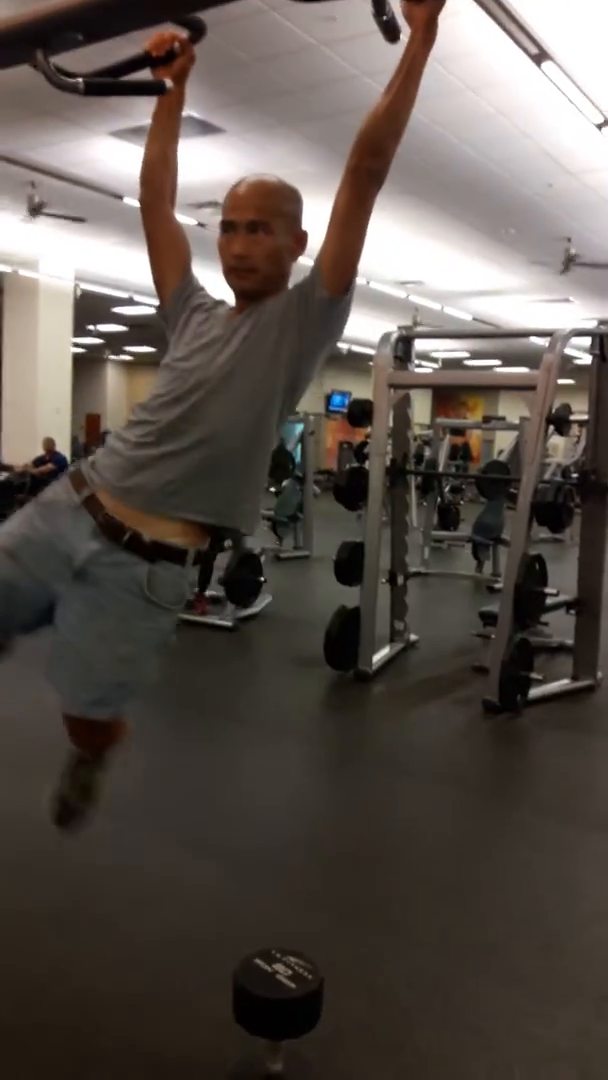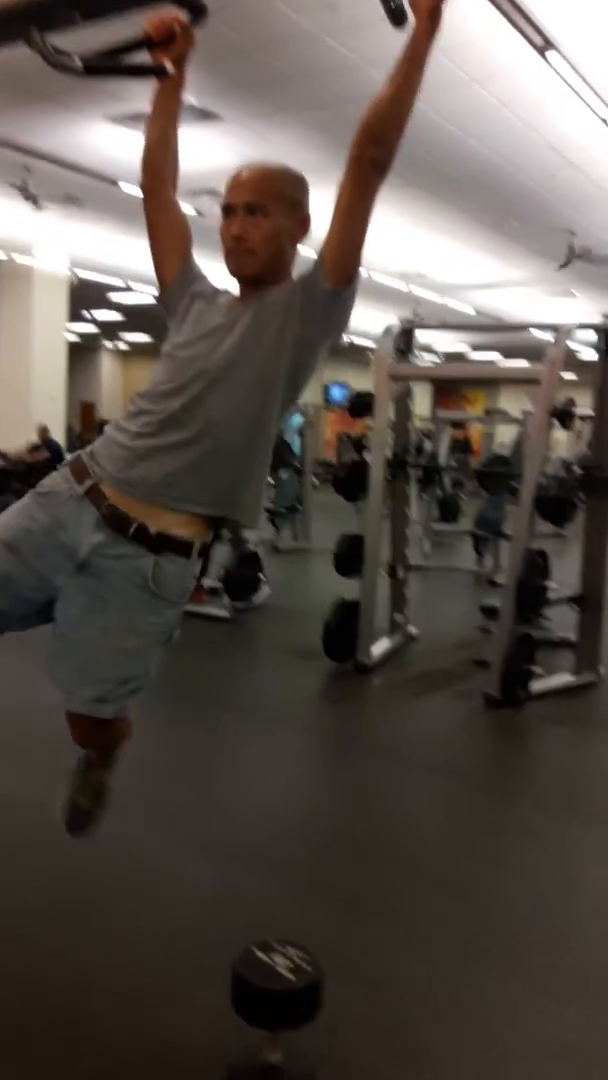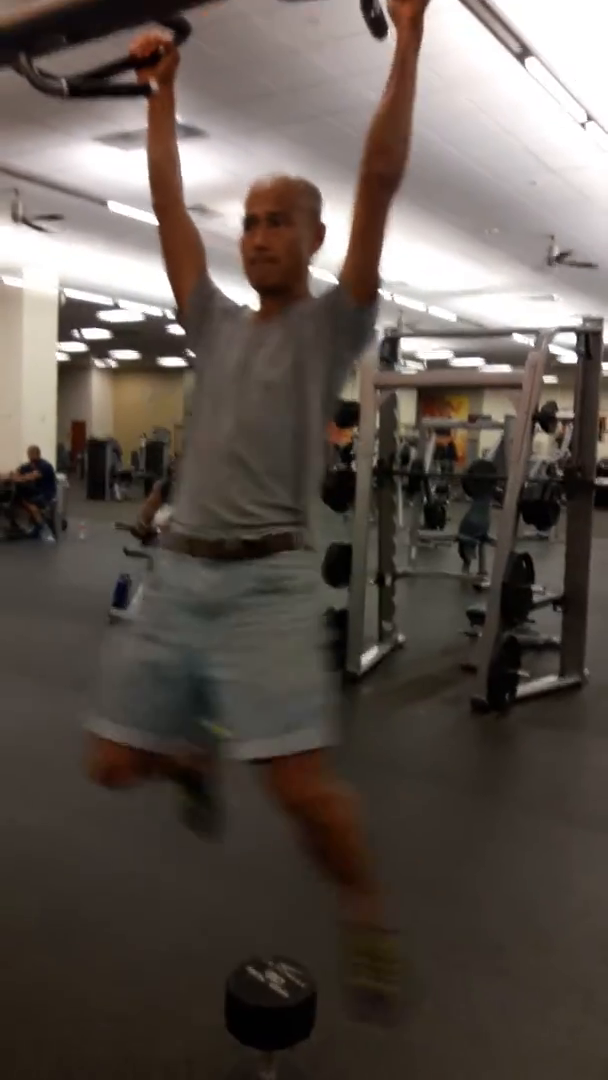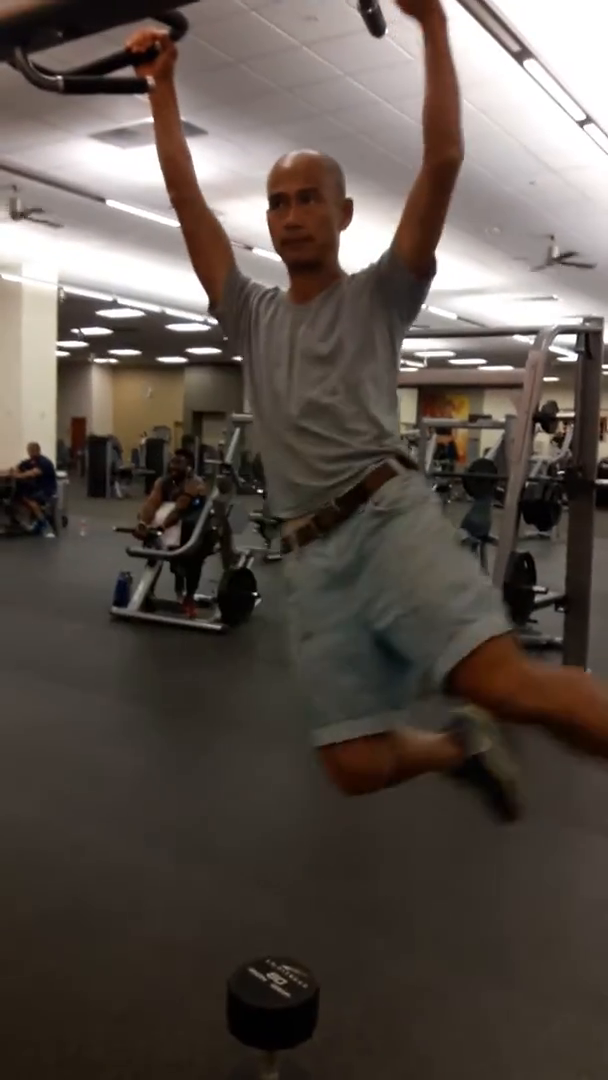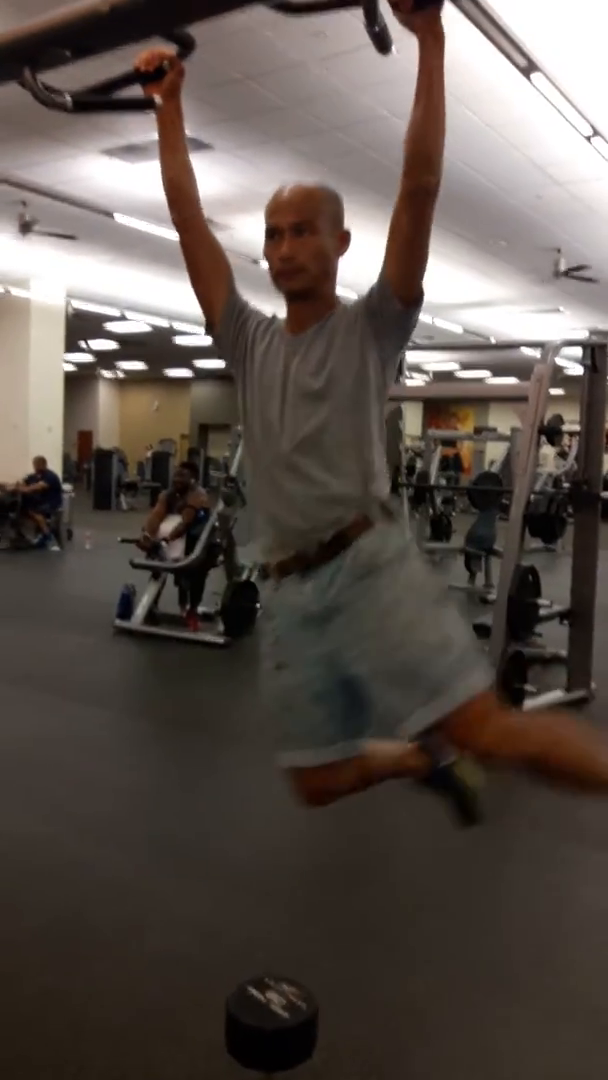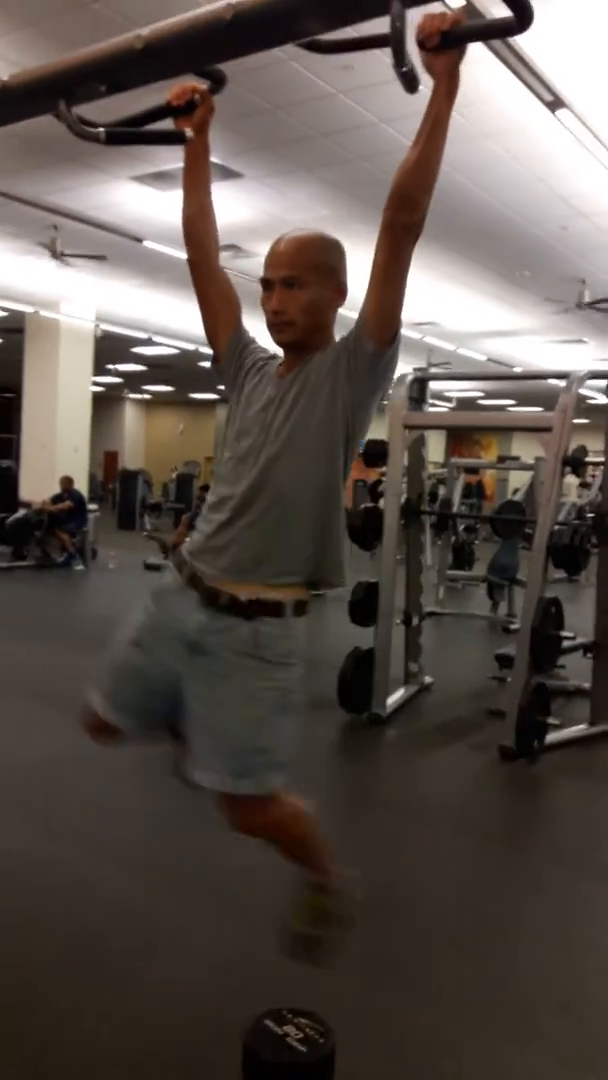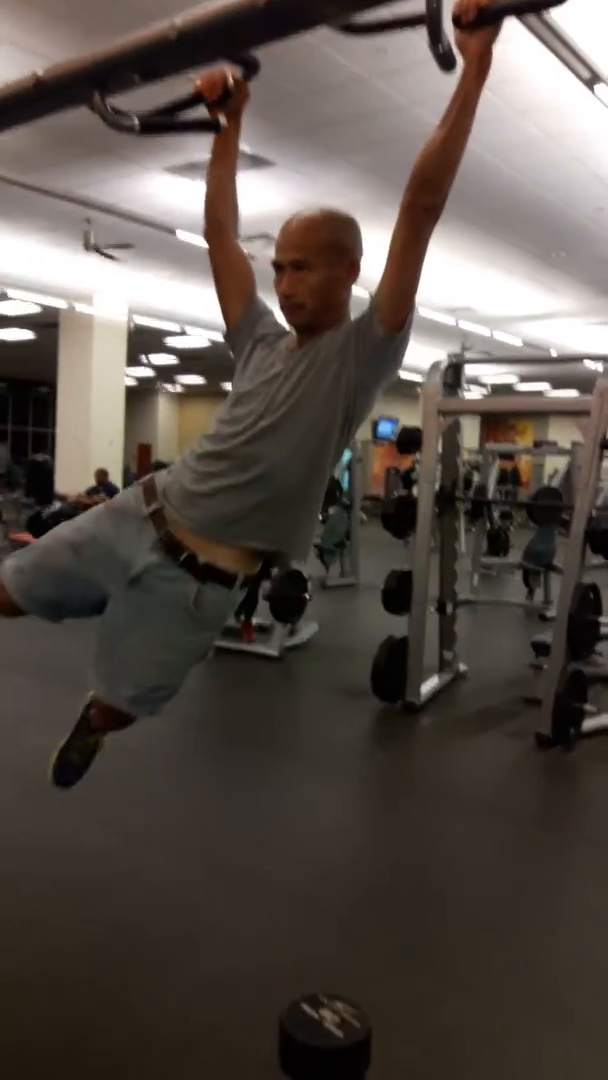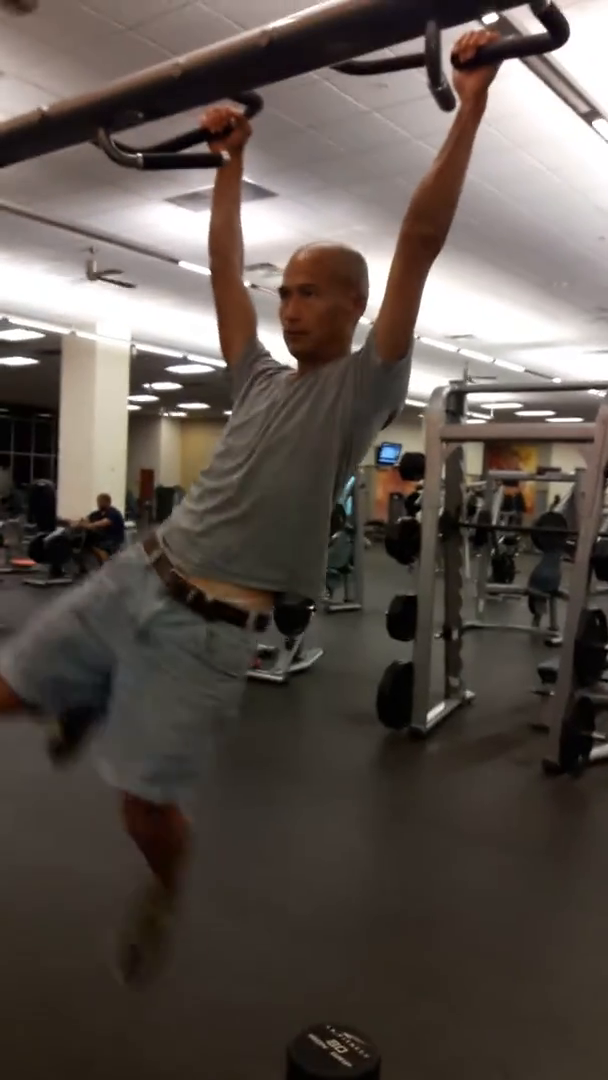
dt=0.3s
person 1, frame 1
left shoulder: (307, 320)
right shoulder: (192, 315)
left elbow: (363, 175)
right elbow: (156, 203)
right wrist: (173, 91)
left hip: (141, 563)
left knee: (92, 719)
left ankle: (87, 767)
person 1, frame 2
left shoulder: (310, 307)
right shoulder: (193, 302)
left elbow: (370, 164)
right elbow: (155, 190)
right wrist: (169, 72)
left hip: (147, 555)
left knee: (94, 716)
left ankle: (98, 765)
person 1, frame 3
left shoulder: (331, 322)
right shoulder: (217, 326)
left elbow: (378, 181)
right elbow: (170, 212)
right wrist: (161, 95)
left hip: (267, 585)
right hip: (179, 575)
left knee: (301, 781)
right knee: (111, 764)
left ankle: (365, 913)
right ankle: (189, 753)
person 1, frame 4
left shoulder: (380, 295)
right shoulder: (250, 314)
left elbow: (443, 163)
right elbow: (187, 200)
right wrist: (162, 87)
left hip: (388, 520)
right hip: (312, 558)
left knee: (509, 682)
right knee: (359, 764)
right ankle: (460, 750)
person 1, frame 5
left shoulder: (372, 325)
right shoulder: (248, 339)
left elbow: (421, 184)
right elbow: (188, 220)
right wrist: (169, 107)
left hip: (368, 565)
right hip: (292, 587)
left knee: (488, 733)
right knee: (317, 780)
right ankle: (424, 753)
person 1, frame 6
left shoulder: (355, 371)
right shoulder: (251, 372)
left elbow: (399, 226)
right elbow: (201, 258)
left wrist: (442, 87)
right wrist: (197, 146)
left hip: (256, 625)
right hip: (183, 596)
left knee: (250, 804)
right knee: (105, 724)
left ankle: (325, 881)
right ankle: (188, 716)
person 1, frame 7
left shoulder: (367, 348)
right shoulder: (261, 343)
left elbow: (421, 207)
right elbow: (219, 233)
left wrist: (474, 69)
right wrist: (229, 124)
left hip: (198, 572)
right hip: (139, 517)
left knee: (120, 706)
left ankle: (92, 723)
right ankle: (111, 603)
person 1, frame 8
left shoulder: (368, 383)
right shoulder: (260, 376)
left elbow: (422, 240)
right elbow: (221, 261)
left wrist: (471, 102)
right wrist: (228, 158)
left hip: (209, 627)
right hip: (136, 577)
left knee: (145, 805)
left ankle: (164, 893)
right ankle: (93, 699)
